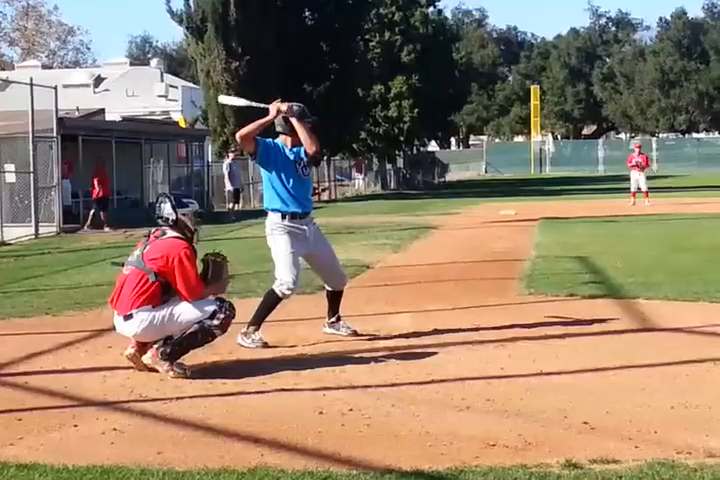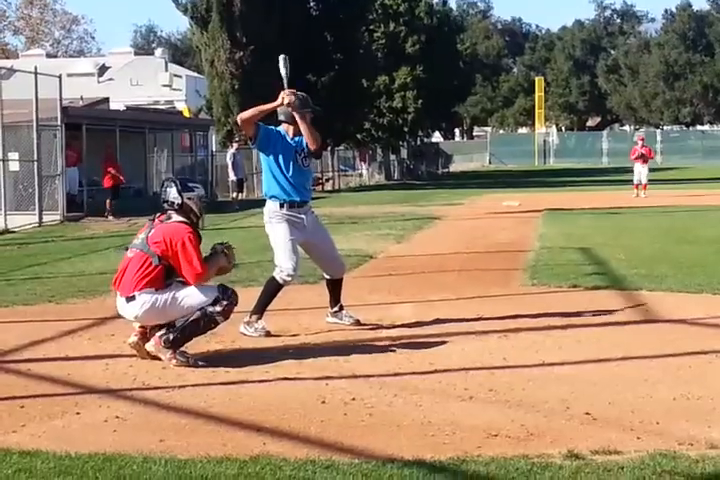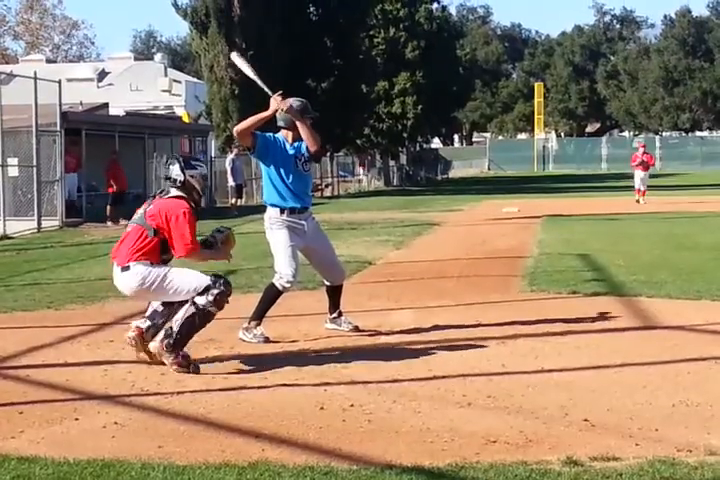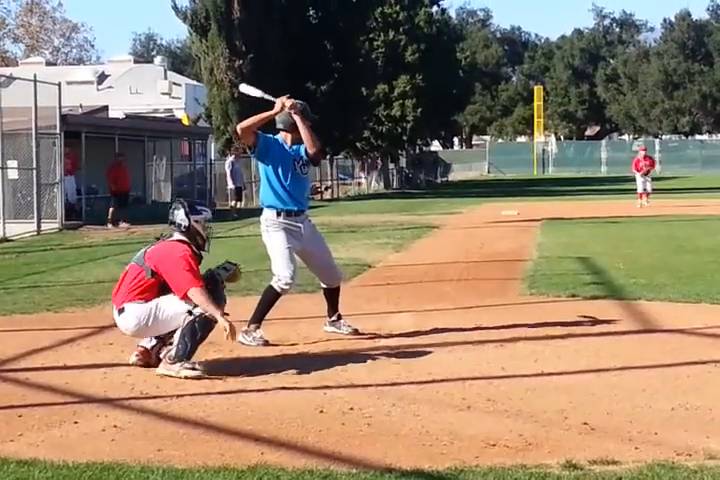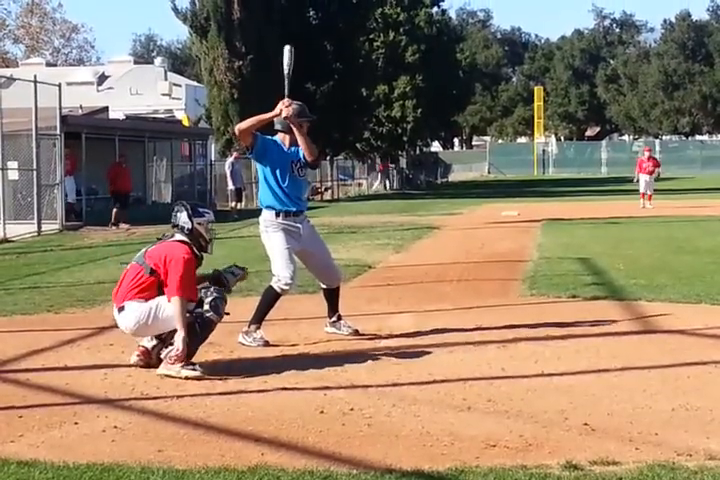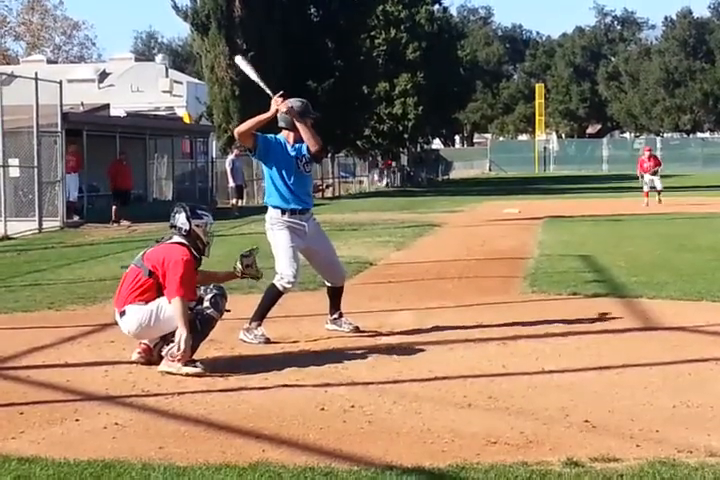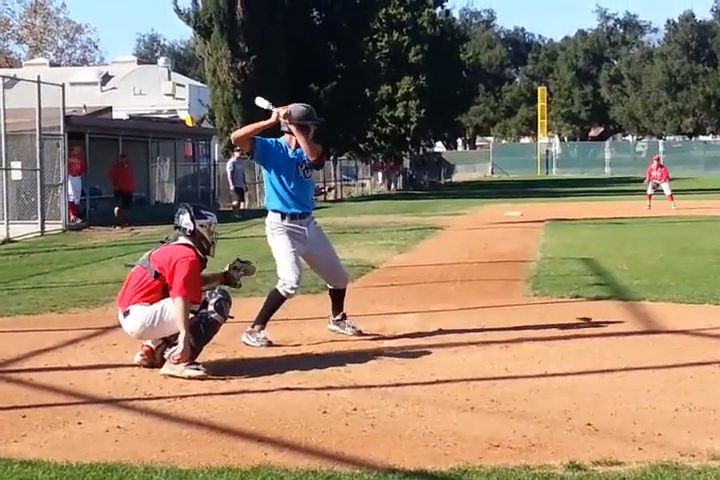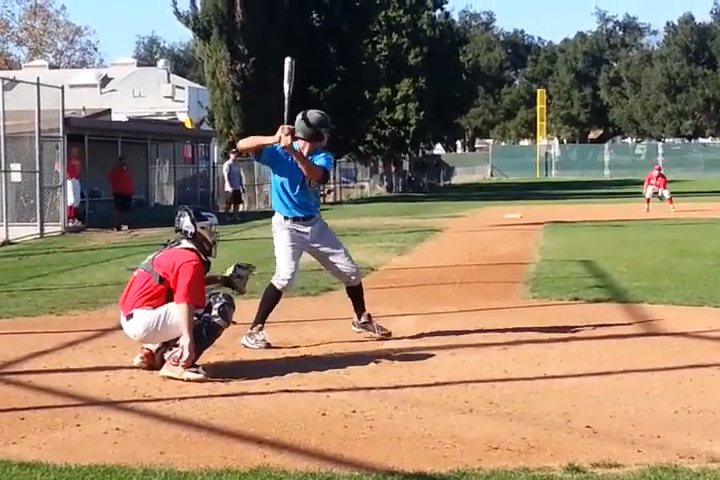
dt=0.4s
person 1, frame 1
left shoulder: (303, 151)
right shoulder: (268, 149)
left elbow: (314, 149)
right elbow: (241, 137)
left wrist: (293, 117)
right wrist: (271, 117)
left hip: (307, 224)
right hip: (281, 225)
left knee: (337, 277)
right knee: (286, 283)
left ankle: (333, 320)
right ankle: (249, 331)
person 1, frame 2
left shoulder: (304, 140)
right shoulder: (269, 136)
left elbow: (315, 146)
right elbow: (242, 119)
left wrist: (294, 110)
right wrist: (277, 103)
left hip: (306, 212)
right hip: (279, 213)
left knee: (335, 265)
right knee: (286, 269)
left ankle: (335, 310)
right ankle: (252, 319)
person 1, frame 3
left shoulder: (304, 147)
right shoulder: (268, 143)
left elbow: (316, 148)
right elbow: (238, 132)
left wrist: (294, 115)
right wrist: (270, 112)
left hip: (306, 219)
right hip: (280, 220)
left knee: (335, 271)
right knee: (286, 276)
left ankle: (334, 316)
right ankle: (251, 326)
person 1, frame 4
left shoulder: (302, 150)
right shoulder: (267, 145)
left elbow: (315, 151)
right elbow: (242, 129)
left wrist: (296, 115)
right wrist: (275, 111)
left hip: (302, 221)
right hip: (276, 222)
left knee: (331, 273)
right knee: (284, 278)
left ankle: (333, 319)
right ankle: (250, 329)
person 1, frame 5
left shoulder: (300, 150)
right shoulder: (266, 145)
left elbow: (313, 158)
right elbow: (240, 130)
left wrist: (293, 124)
right wrist: (275, 113)
left hip: (301, 222)
right hip: (275, 222)
left knee: (330, 273)
right knee: (284, 278)
left ankle: (334, 319)
right ankle: (250, 329)
person 1, frame 6
left shoulder: (305, 147)
right shoulder: (270, 144)
left elbow: (318, 148)
right elbow: (240, 133)
left wrist: (294, 116)
right wrist: (270, 113)
left hip: (307, 220)
right hip: (281, 221)
left knee: (336, 273)
right knee: (287, 276)
left ankle: (335, 317)
right ankle: (252, 326)
person 1, frame 7
left shoulder: (309, 148)
right shoulder: (269, 148)
left elbow: (315, 158)
right elbow: (237, 137)
left wrist: (293, 125)
right wrist: (270, 121)
left hip: (308, 224)
right hip: (281, 225)
left knee: (338, 275)
right knee: (290, 282)
left ankle: (338, 319)
right ankle: (255, 330)
person 1, frame 8
left shoulder: (321, 156)
right shoulder: (277, 150)
left elbow: (316, 175)
right elbow: (241, 146)
left wrist: (296, 154)
right wrist: (274, 140)
left hip: (315, 224)
right hip: (288, 226)
left knee: (350, 271)
right knee: (285, 276)
left ankle: (362, 319)
right ankle: (254, 330)
person 2, frame 1
left shoulder: (151, 240)
right shoulder: (179, 247)
right elbow: (195, 294)
left wrist: (209, 285)
right wrist: (218, 286)
left hip: (123, 319)
right hip: (141, 320)
left knee: (180, 300)
right knee: (223, 311)
left ankle: (142, 346)
right ankle: (163, 354)
person 2, frame 2
left shoulder: (157, 223)
right shoulder: (182, 231)
right elbow: (198, 277)
left wrist: (210, 264)
right wrist: (217, 261)
left hip: (126, 301)
right hip: (143, 302)
left knee: (184, 287)
right knee: (226, 297)
left ankle: (145, 333)
right ankle: (166, 343)
person 2, frame 3
left shoulder: (161, 201)
right shoulder: (181, 207)
right elbow: (189, 252)
left wrist: (207, 244)
right wrist: (217, 253)
left hip: (125, 271)
right hip: (139, 273)
left knee: (178, 288)
right knee: (218, 288)
left ankle: (143, 331)
right ankle: (168, 347)
person 2, frame 4
left shoulder: (168, 245)
right shoulder: (180, 252)
left elbow: (180, 281)
right elbow: (194, 290)
left wrist: (210, 277)
right wrist: (221, 317)
left hip: (129, 312)
right hip: (135, 315)
right knee: (214, 296)
left ankle: (148, 351)
right ankle: (175, 361)
person 2, frame 5
left shoulder: (169, 245)
right shoulder: (182, 253)
left elbow: (181, 281)
right elbow: (176, 297)
left wrist: (212, 278)
right wrist: (182, 335)
left hip: (127, 311)
right hip: (136, 314)
left knee: (193, 298)
right knee: (214, 298)
left ankle: (149, 350)
right ankle: (174, 361)
person 2, frame 6
left shoulder: (169, 247)
right shoulder: (180, 255)
left elbow: (198, 277)
right elbow: (178, 297)
left wrist: (237, 273)
right wrist: (185, 334)
left hip: (128, 315)
right hip: (138, 318)
right knee: (214, 296)
left ankle: (151, 348)
right ankle: (176, 358)
person 2, frame 7
left shoulder: (172, 248)
right shoulder: (188, 256)
left elbow: (189, 283)
right elbow: (181, 297)
left wrist: (222, 277)
right wrist: (184, 335)
left hip: (131, 315)
right hip: (143, 318)
left knee: (200, 302)
right knee: (218, 300)
left ankle: (154, 350)
right ankle: (178, 361)
person 2, frame 8
left shoulder: (174, 251)
right shoulder: (190, 259)
right elbow: (183, 302)
left wrist: (221, 280)
right wrist: (188, 340)
left hip: (132, 318)
right hip: (144, 322)
right knee: (222, 304)
left ankle: (154, 352)
right ankle: (177, 363)
